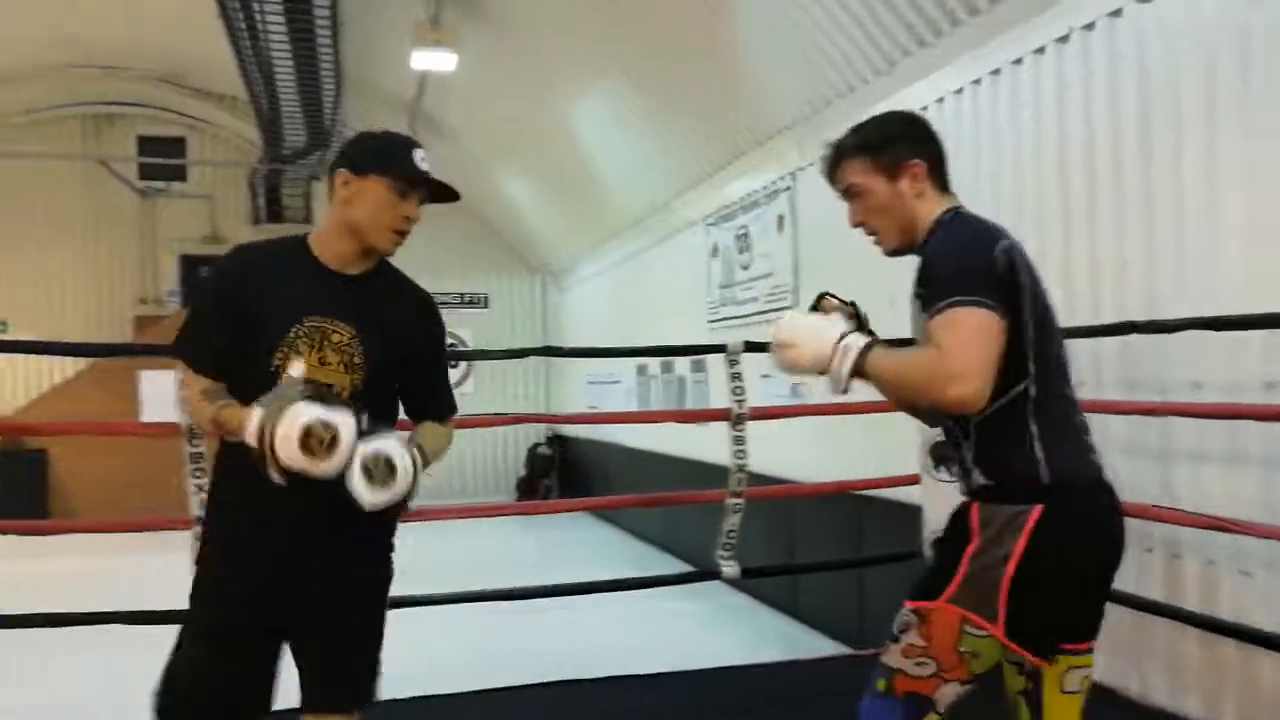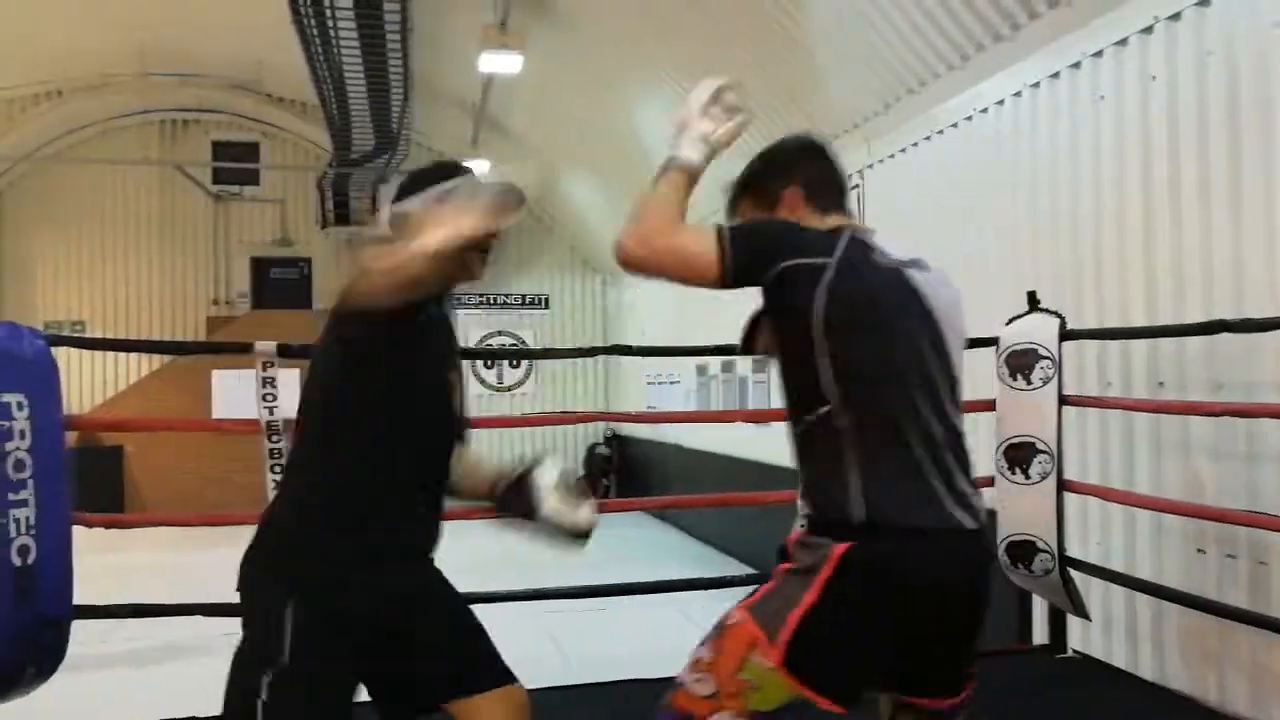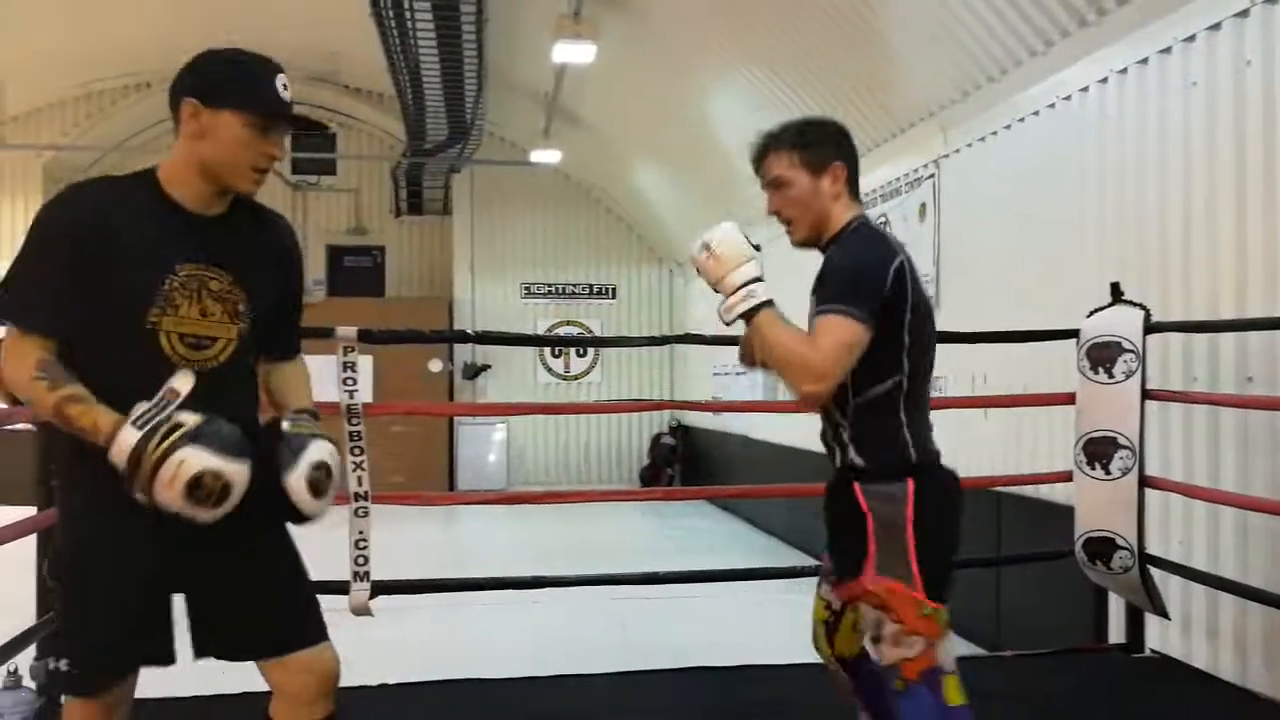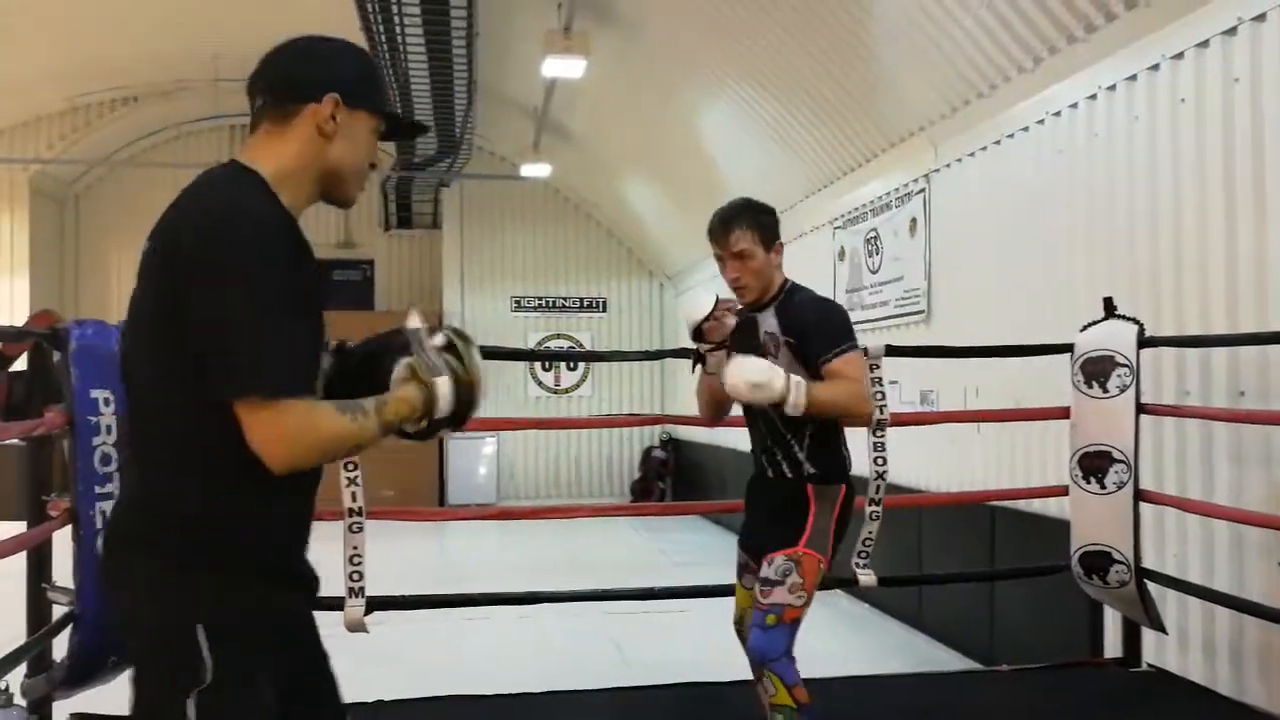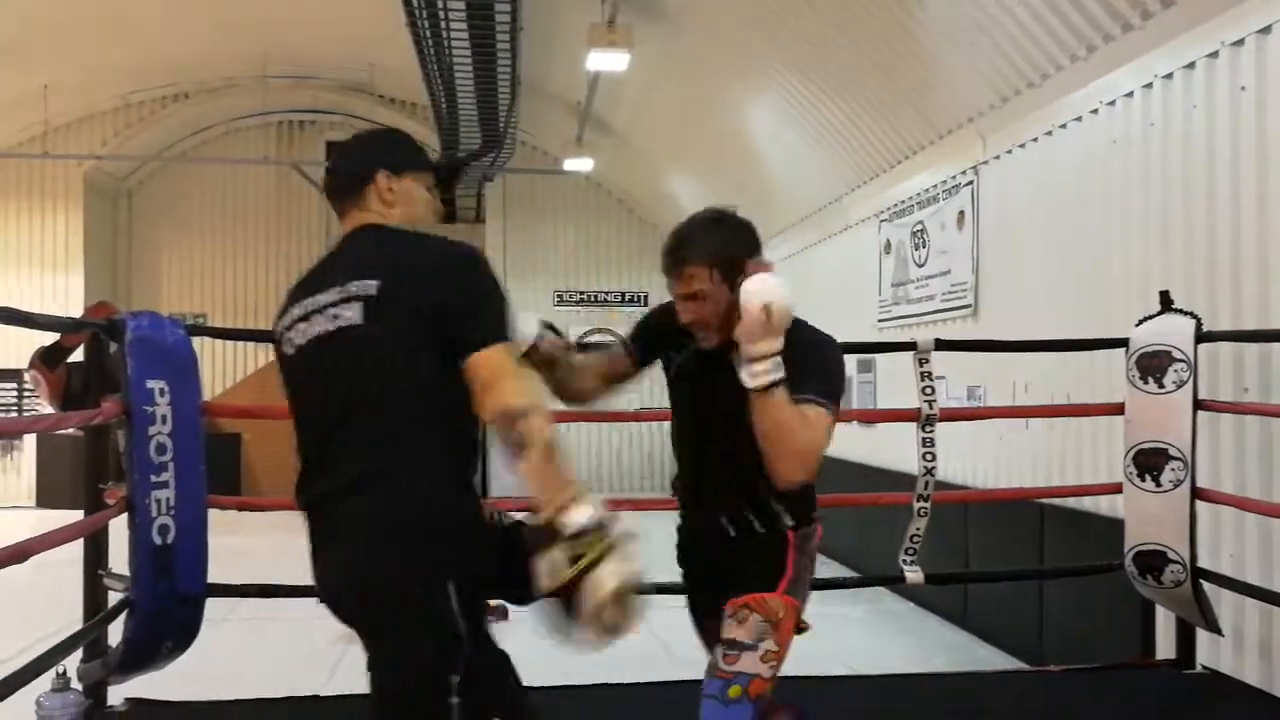
dt=1s
person 1, frame 1
left shoulder: (410, 308)
right shoulder: (250, 272)
left elbow: (437, 422)
right elbow: (196, 389)
left wrist: (408, 454)
right wrist: (258, 424)
left hip: (351, 547)
right hip: (245, 539)
person 1, frame 2
left shoulder: (423, 317)
right shoulder: (408, 297)
right elbow: (390, 276)
left wrist: (510, 485)
right wrist: (443, 237)
left hip: (397, 569)
right hip: (314, 573)
person 1, frame 3
left shoulder: (272, 240)
right shoulder: (87, 215)
left wrist: (301, 430)
right wrist: (124, 437)
left hip: (229, 493)
right hip: (117, 504)
person 1, frame 4
left shoulder: (237, 216)
right shoulder: (244, 227)
right elbow: (282, 435)
right wrist: (411, 399)
left hip: (254, 568)
right hip: (196, 582)
person 1, frame 5
left shoulder: (301, 309)
right shoulder: (442, 267)
right elbow: (501, 387)
right wrist: (569, 516)
left hip: (348, 546)
right hip: (420, 548)
person 2, frame 1
left shoulder: (956, 249)
right shoulder: (985, 249)
left elbow: (963, 387)
right elbow: (937, 405)
left wrist: (844, 353)
right wrist: (863, 343)
left hip: (1023, 520)
right hip: (1078, 513)
person 2, frame 2
left shoulder: (798, 256)
right shoulder: (931, 285)
left elbow: (640, 246)
left wrist: (688, 152)
left hip: (867, 559)
right hip: (960, 552)
person 2, frame 3
left shoulder: (860, 256)
right shoulder: (864, 257)
left elbow: (814, 377)
left wrist: (741, 288)
right wrist: (773, 348)
left hip: (894, 500)
right hip: (877, 492)
right knee: (838, 641)
person 2, frame 4
left shoulder: (815, 313)
right shoulder: (740, 320)
left elbow: (859, 400)
right elbow: (712, 413)
left wrist: (782, 389)
right wrist: (716, 350)
left hip: (814, 495)
right hip: (767, 490)
left knee: (768, 640)
right knee: (750, 628)
person 2, frame 5
left shoulder: (813, 353)
right shoulder: (671, 328)
left elbow: (791, 469)
right elbow: (585, 384)
left wrist: (761, 358)
right wrist: (544, 349)
left hip: (773, 547)
right hip: (704, 542)
